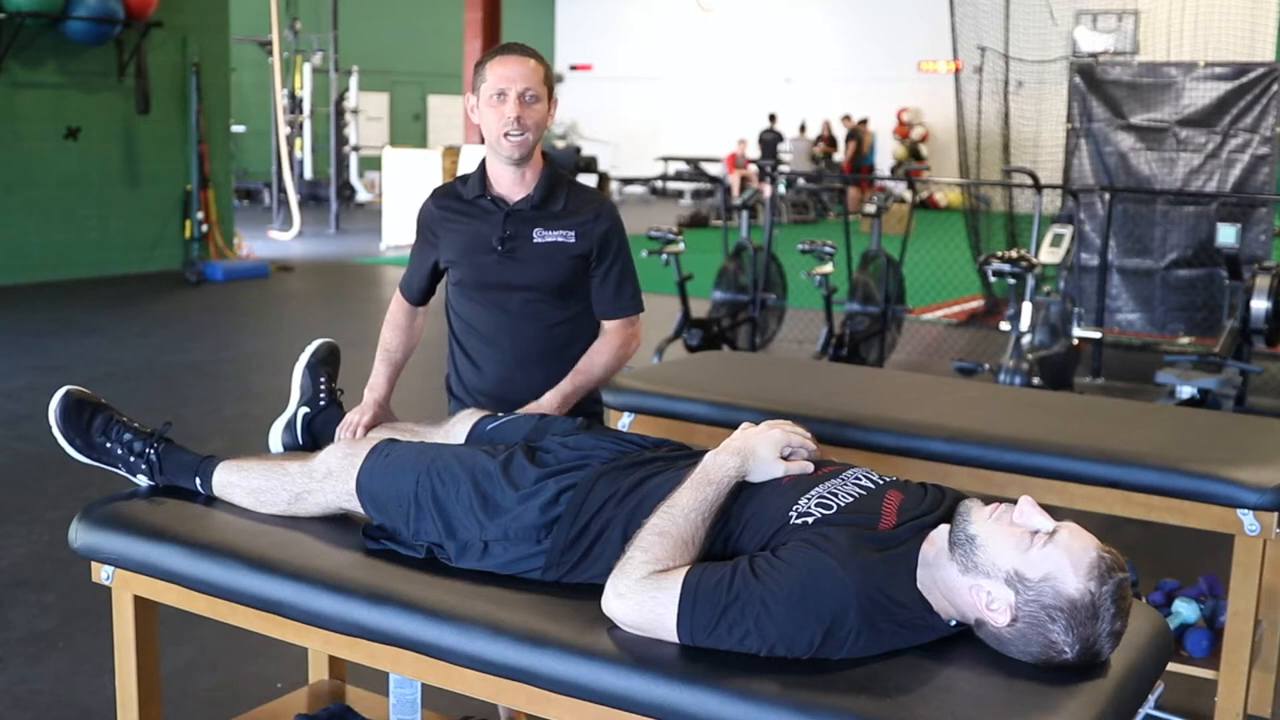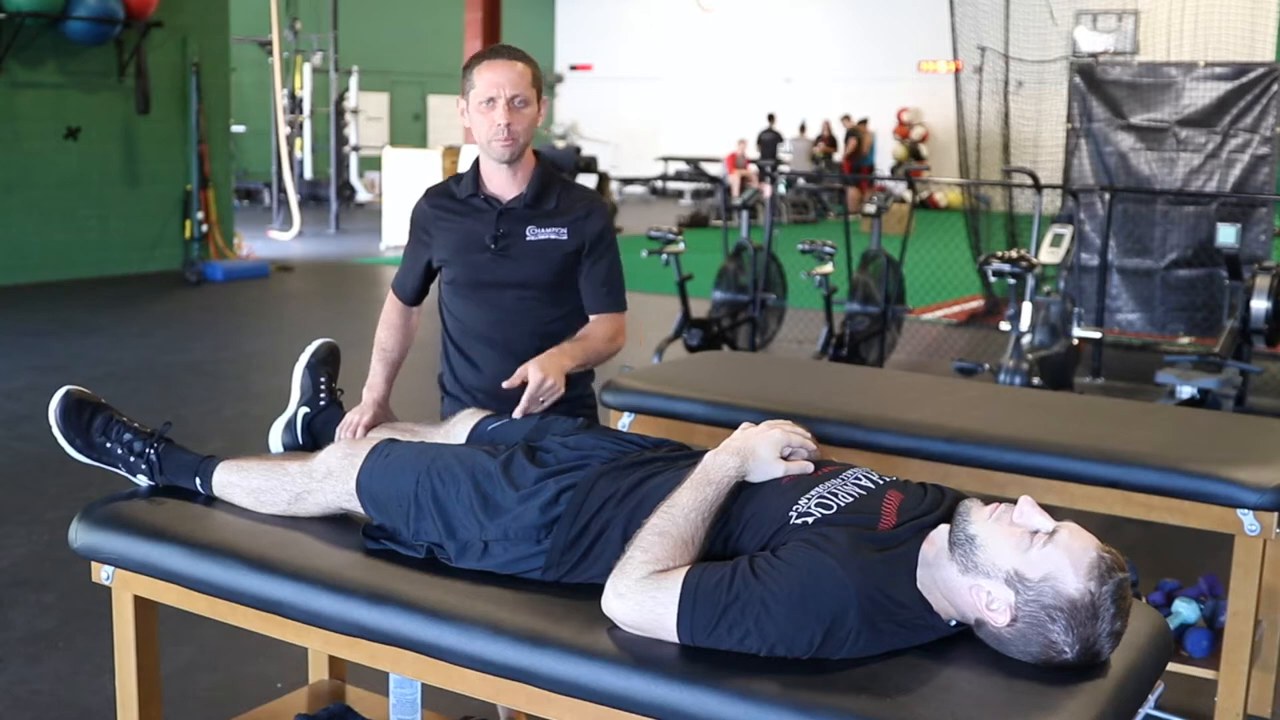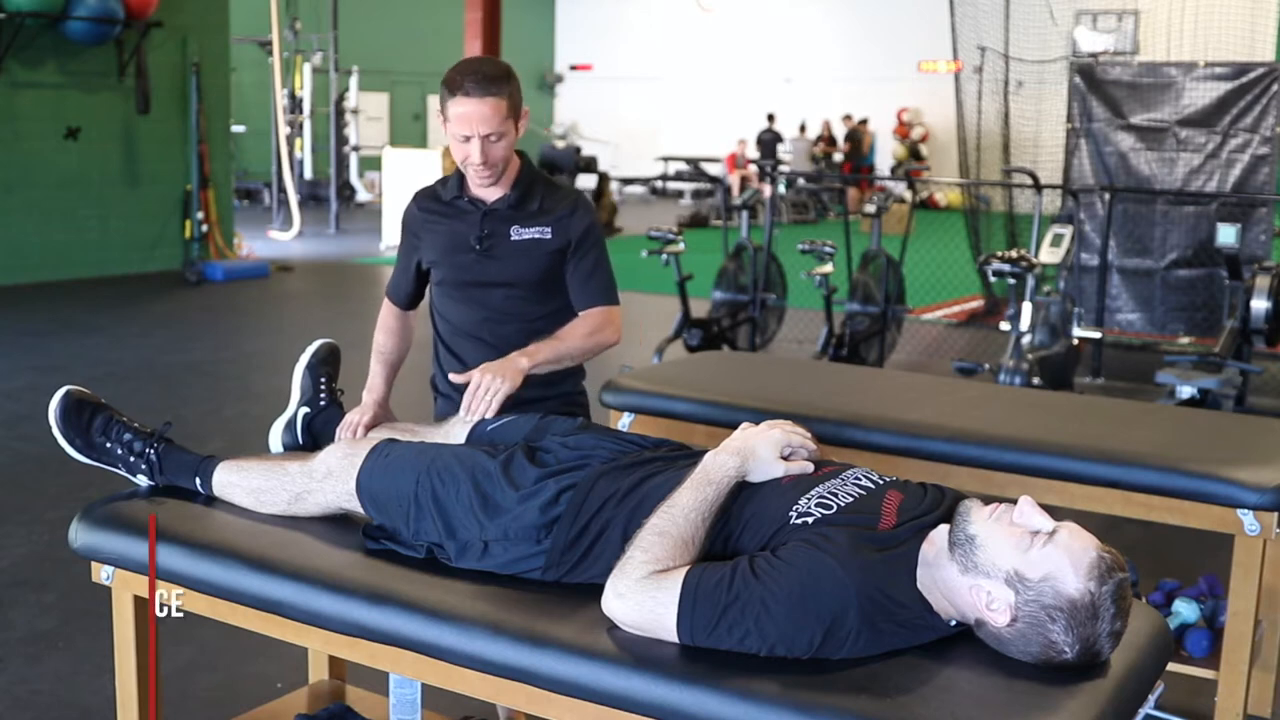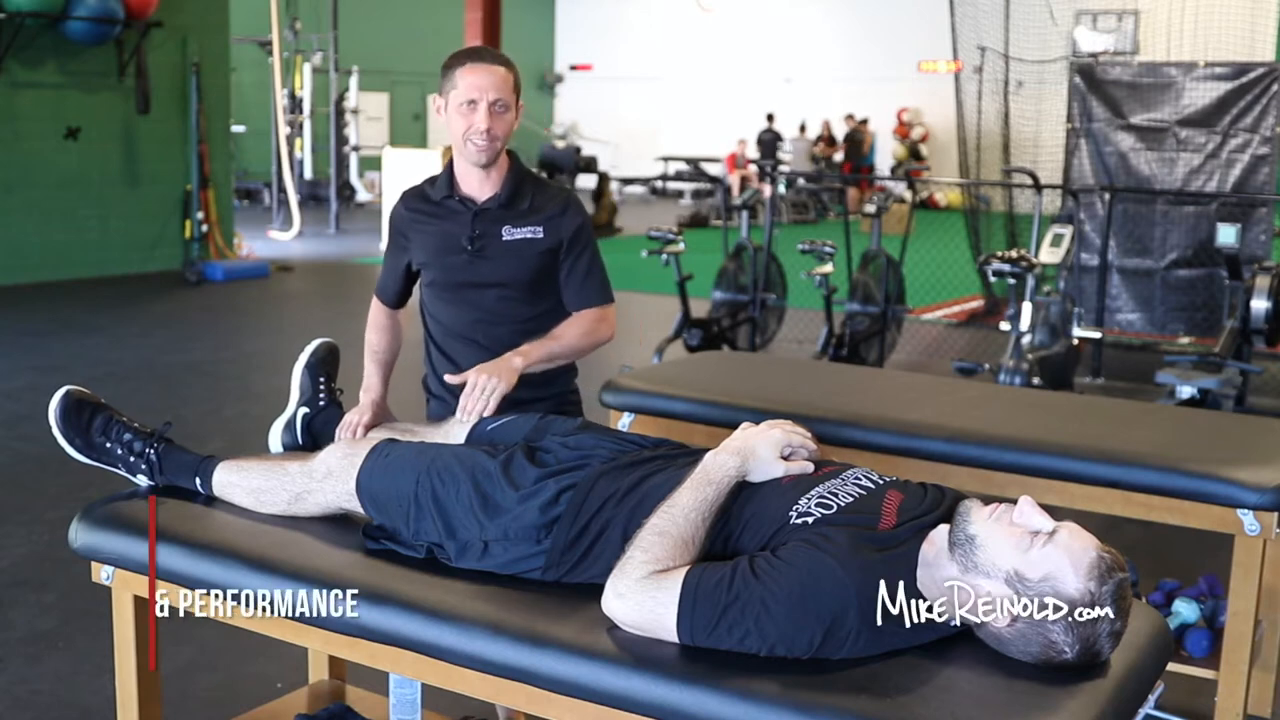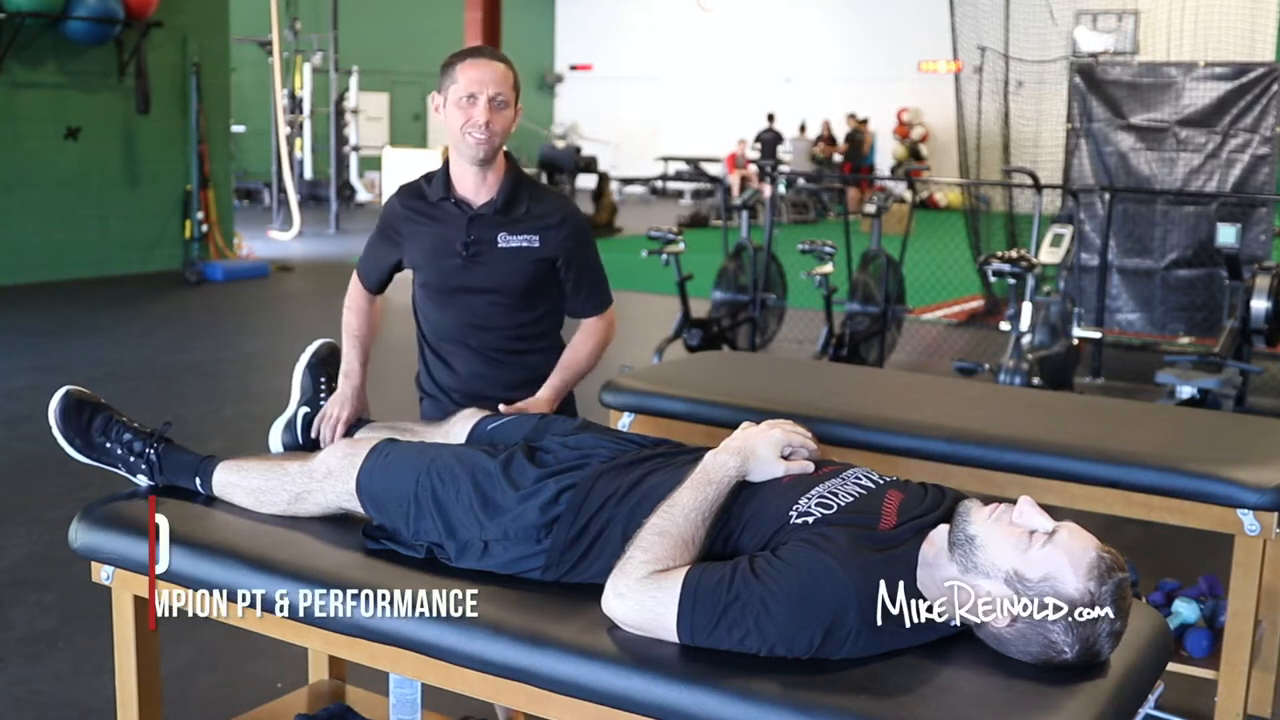
dt=0.3s
person 1, frame 1
left shoulder: (838, 595)
right shoulder: (941, 519)
left elbow: (631, 598)
left wrist: (733, 457)
right wrist: (784, 454)
left hip: (568, 513)
right hip: (643, 453)
left knee: (343, 472)
right knee: (466, 420)
left ankle: (174, 469)
right ankle: (344, 428)
person 1, frame 2
left shoulder: (837, 597)
right shoulder: (943, 518)
left elbow: (631, 601)
left wrist: (730, 460)
right wrist: (743, 452)
left hip: (564, 516)
right hip: (651, 456)
left knee: (340, 475)
right knee: (462, 424)
left ankle: (170, 469)
right ankle: (340, 428)
person 1, frame 3
left shoulder: (839, 594)
right shoulder: (941, 517)
left elbow: (632, 597)
left wrist: (732, 456)
right wrist: (752, 453)
left hip: (568, 515)
right hip: (643, 452)
left knee: (343, 472)
right knee: (470, 421)
left ankle: (174, 469)
right ankle: (343, 427)
person 1, frame 4
left shoulder: (836, 597)
right shoulder: (942, 519)
left elbow: (632, 600)
left wrist: (732, 458)
right wrist: (747, 453)
left hip: (564, 514)
right hip: (642, 454)
left knee: (342, 473)
right knee: (464, 423)
left ankle: (172, 469)
right ankle: (344, 427)
person 1, frame 5
left shoulder: (837, 596)
right shoulder: (936, 515)
left elbow: (634, 598)
left wrist: (730, 458)
right wrist: (774, 453)
left hip: (567, 513)
right hip: (643, 455)
left knee: (347, 469)
right knee: (465, 418)
left ankle: (171, 469)
right ankle: (344, 423)
person 2, frame 1
left shoulder: (592, 215)
right shoulder: (443, 209)
left elbow: (622, 330)
right elbow: (409, 303)
left wrist: (556, 403)
right wrist: (376, 396)
person 2, frame 2
left shoulder: (583, 212)
right shoulder: (437, 208)
left elbow: (611, 327)
right elbow: (403, 303)
left wrist: (560, 359)
right wrist: (374, 396)
person 2, frame 3
left shoulder: (567, 212)
right shoulder: (425, 211)
left elbow: (604, 325)
right elbow: (398, 307)
left wrist: (519, 362)
right wrist: (375, 397)
right hip: (455, 420)
person 2, frame 4
left shoulder: (558, 210)
right shoulder: (414, 210)
left elbow: (598, 321)
right elbow: (386, 305)
left wrist: (515, 361)
right wrist: (372, 396)
right hip: (450, 419)
person 2, frame 5
left shoulder: (555, 216)
right shoulder: (407, 209)
left elbow: (597, 321)
right elbow: (365, 289)
left wrist: (545, 402)
right wrist: (350, 387)
right hip: (442, 419)
